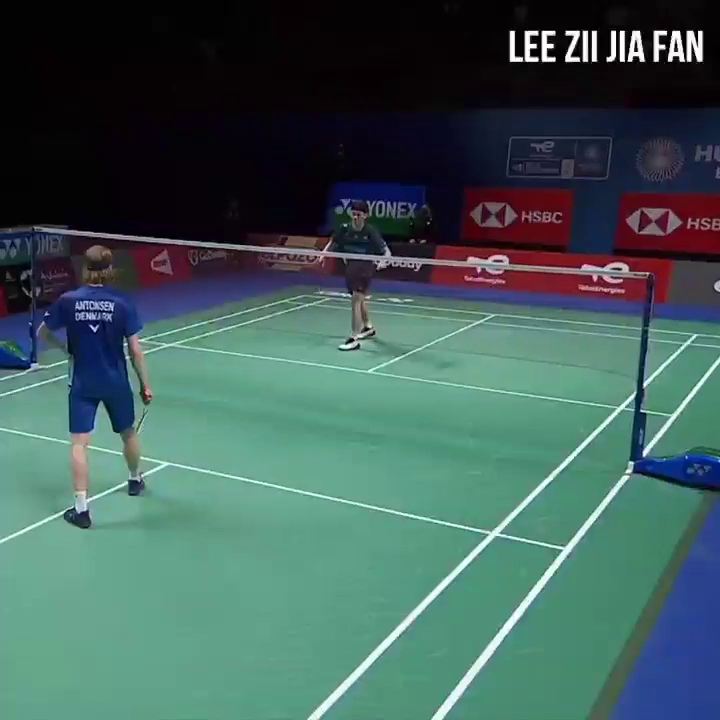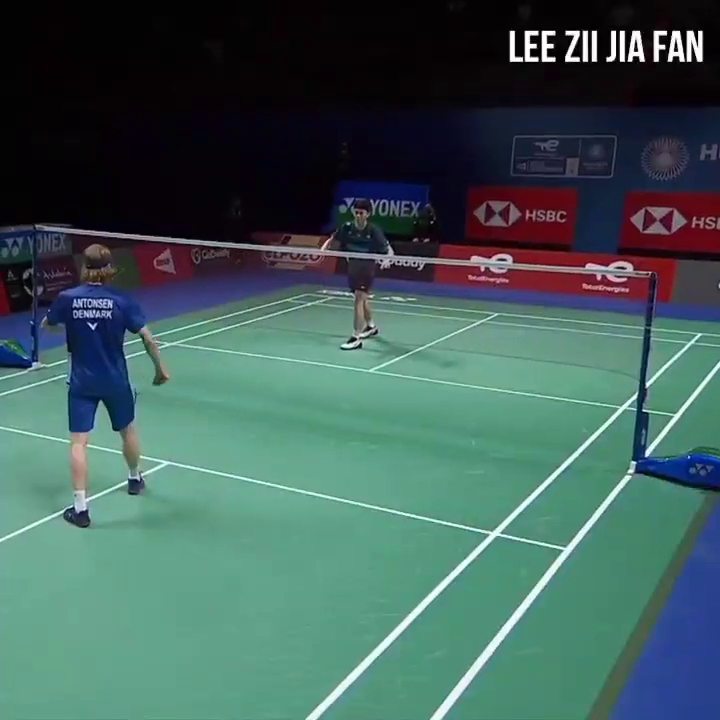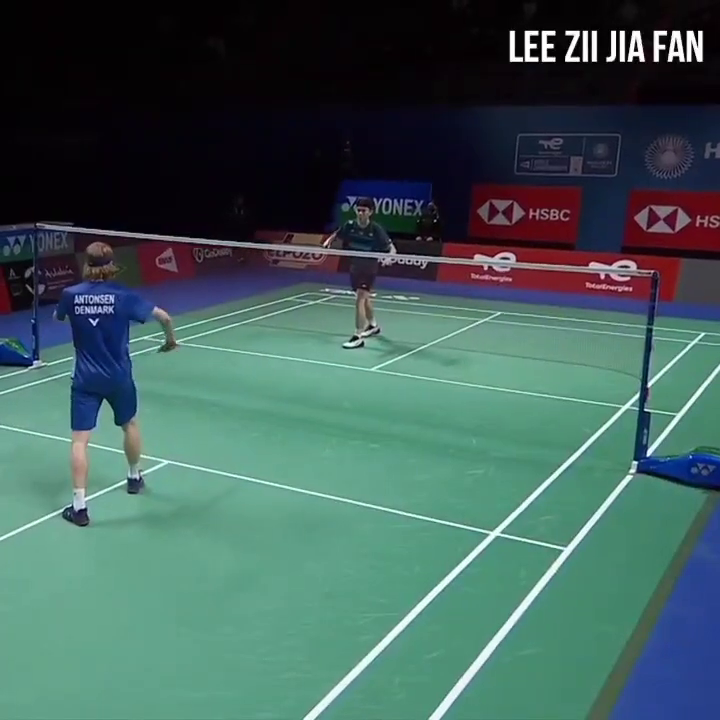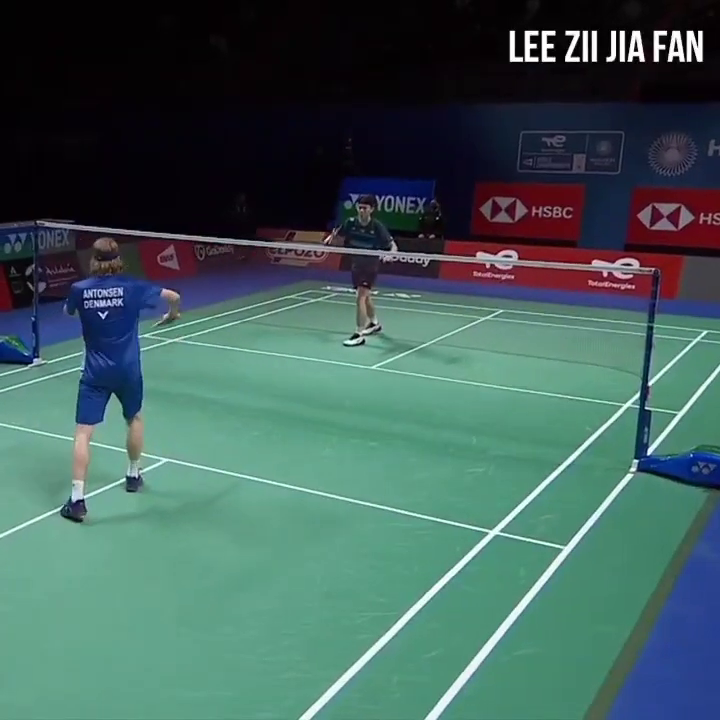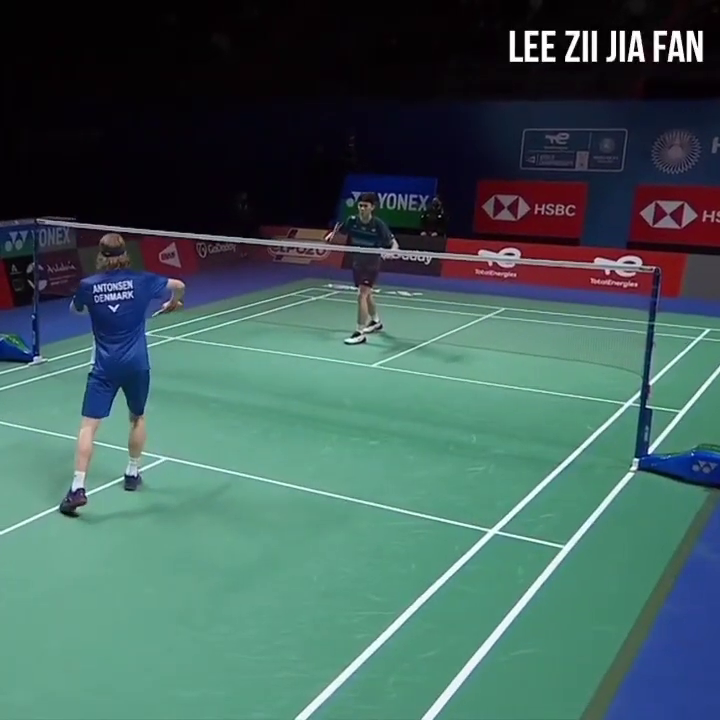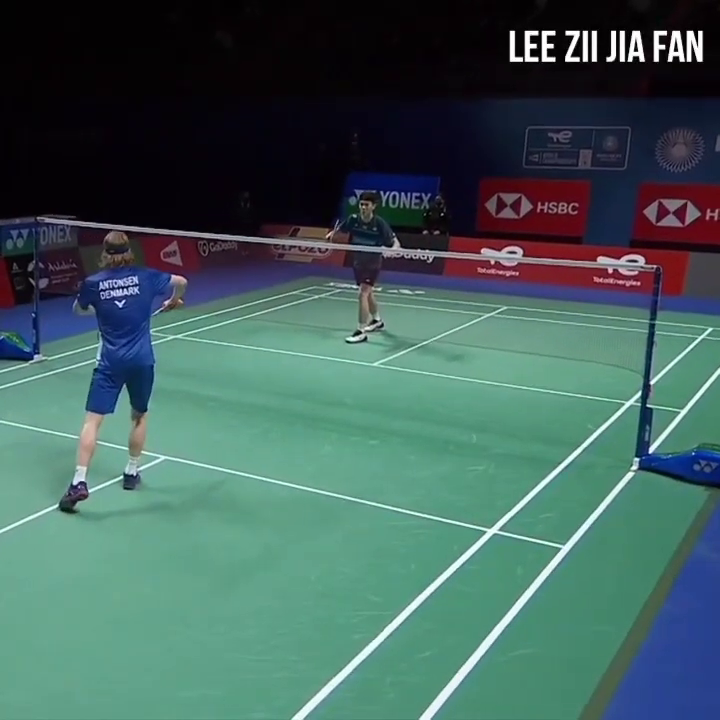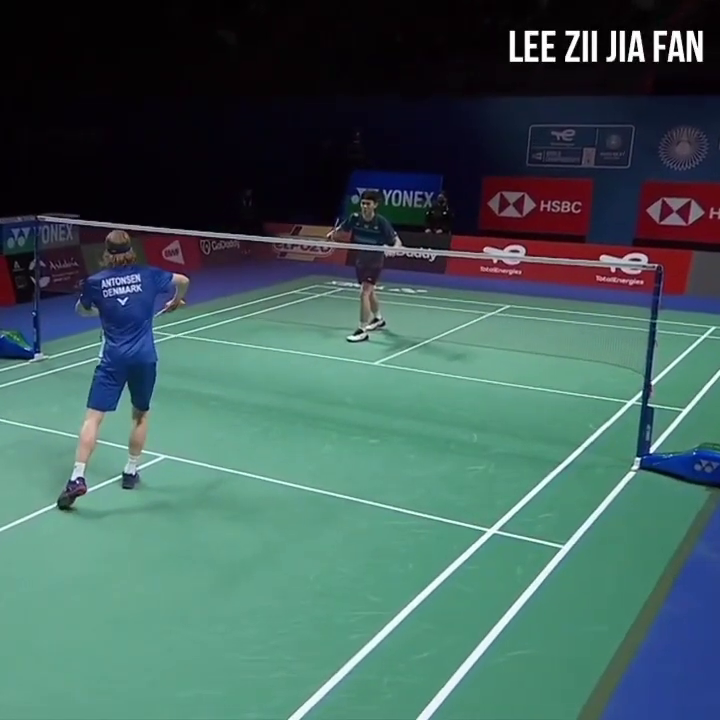
dt=0.2s
person 1, frame 1
left shoulder: (67, 301)
right shoulder: (122, 303)
left elbow: (43, 333)
right elbow: (135, 349)
right wrist: (145, 385)
left hip: (83, 384)
right hip: (116, 383)
left knee: (79, 444)
right knee: (128, 433)
left ankle: (81, 509)
right ankle: (135, 480)
person 1, frame 2
left shoulder: (67, 298)
right shoulder: (121, 301)
left elbow: (46, 325)
right elbow: (148, 339)
right wrist: (160, 369)
left hip: (82, 382)
right hip: (115, 380)
left knee: (78, 442)
right knee: (128, 430)
left ankle: (80, 508)
right ankle: (135, 479)
person 1, frame 3
left shoulder: (70, 294)
right shoulder: (124, 296)
left elbow: (59, 318)
right elbow: (163, 317)
right wrist: (171, 339)
left hip: (85, 379)
right hip: (119, 376)
left knee: (79, 440)
right knee: (129, 425)
left ankle: (79, 506)
right ankle: (134, 477)
person 1, frame 4
left shoulder: (79, 289)
right shoulder: (132, 287)
left elbow: (68, 312)
right elbow: (174, 297)
right wrist: (172, 315)
left hip: (95, 373)
right hip: (127, 370)
left knee: (83, 433)
right knee: (134, 419)
left ankle: (77, 499)
right ankle: (133, 475)
person 1, frame 5
left shoulder: (88, 285)
right shoulder: (140, 280)
left elbow: (75, 309)
right elbow: (179, 286)
right wrist: (173, 303)
left hip: (104, 365)
right hip: (136, 364)
left knee: (88, 426)
right knee: (137, 417)
left ankle: (78, 489)
right ankle: (132, 474)
person 1, frame 6
left shoulder: (93, 283)
right shoulder: (145, 277)
left elbow: (78, 309)
right elbow: (181, 281)
right wrist: (174, 301)
left hip: (110, 361)
right hip: (141, 360)
left knee: (92, 421)
right knee: (139, 416)
left ankle: (79, 482)
right ankle: (131, 473)
person 1, frame 7
left shoulder: (95, 282)
right shoulder: (147, 275)
left elbow: (81, 310)
right elbow: (183, 281)
right wrist: (176, 302)
left hip: (113, 359)
right hip: (143, 357)
left knee: (93, 418)
right knee: (140, 415)
left ankle: (77, 478)
right ankle: (131, 472)
